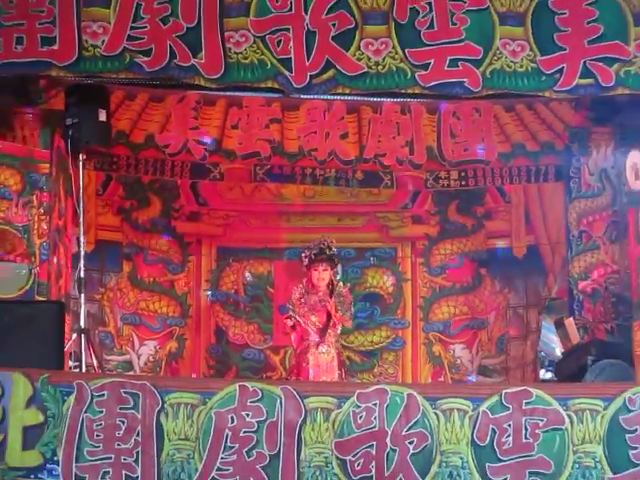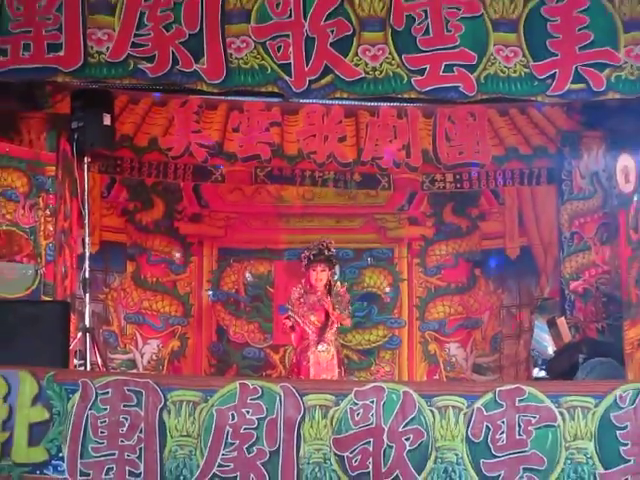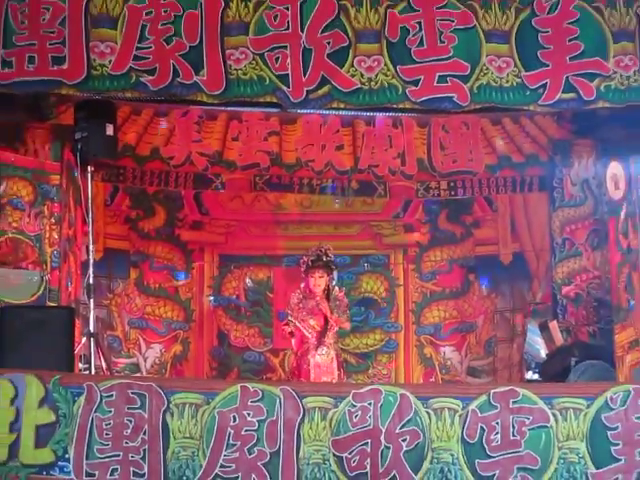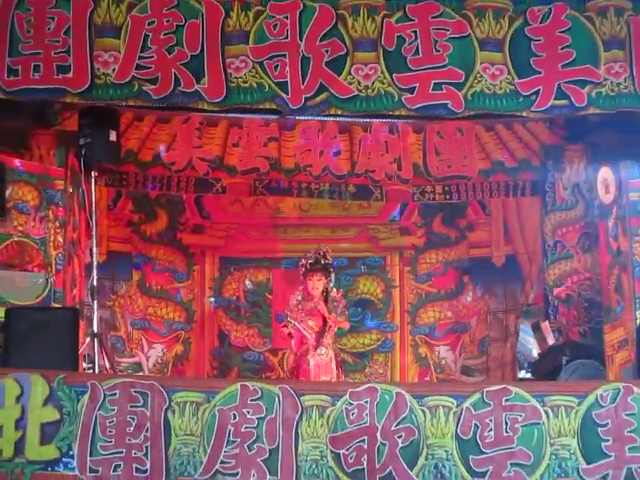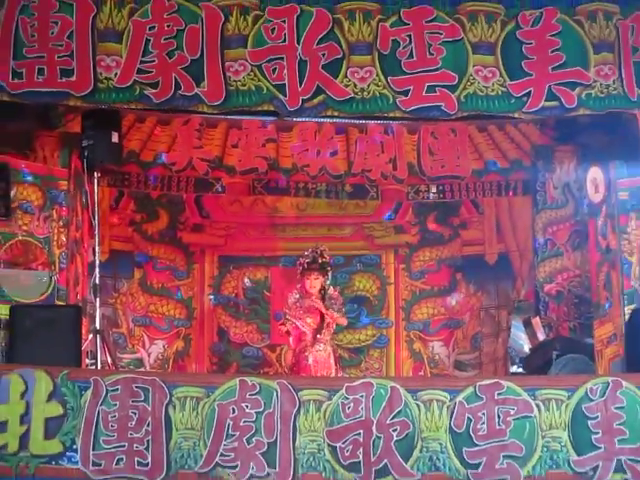
dt=0.1s
person 1, frame 1
left shoulder: (340, 294)
right shoulder: (300, 294)
left elbow: (349, 324)
right elbow: (295, 328)
left wrist: (335, 313)
right wrist: (290, 324)
left hip: (331, 356)
right hip: (307, 356)
person 1, frame 2
left shoulder: (338, 293)
right shoulder: (299, 294)
left elbow: (347, 322)
right elbow: (295, 328)
left wrist: (332, 311)
right wrist: (289, 324)
left hip: (330, 354)
right hip: (307, 354)
person 1, frame 3
left shoulder: (336, 298)
right shoulder: (298, 299)
left elbow: (347, 325)
right elbow: (295, 331)
left wrist: (330, 314)
right wrist: (288, 329)
left hip: (330, 358)
right hip: (307, 358)
person 1, frame 4
left shoulder: (334, 299)
right shoulder: (297, 301)
left elbow: (346, 325)
right elbow: (294, 332)
left wrist: (328, 314)
right wrist: (287, 331)
left hip: (328, 357)
right hip: (306, 358)
person 1, frame 5
right shoulder: (295, 299)
left elbow: (344, 321)
right elbow: (291, 328)
left wrist: (325, 310)
right wrist: (285, 328)
left hip: (326, 354)
right hip: (305, 354)
